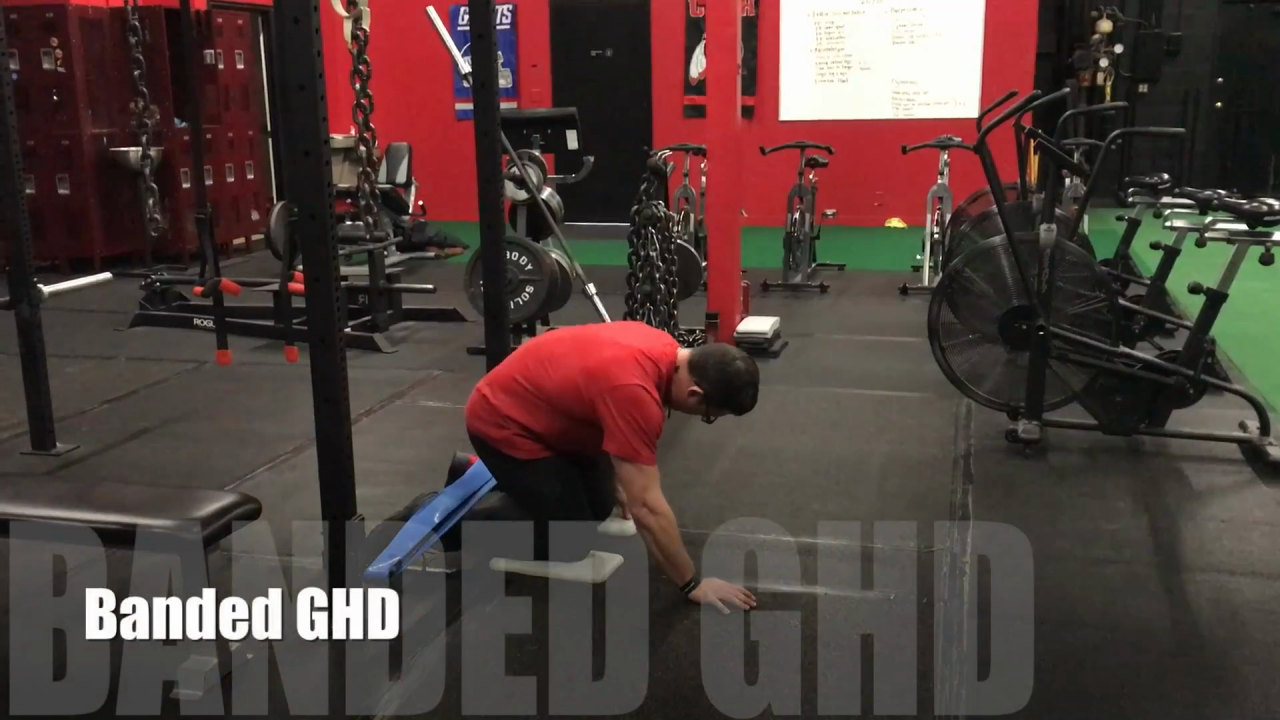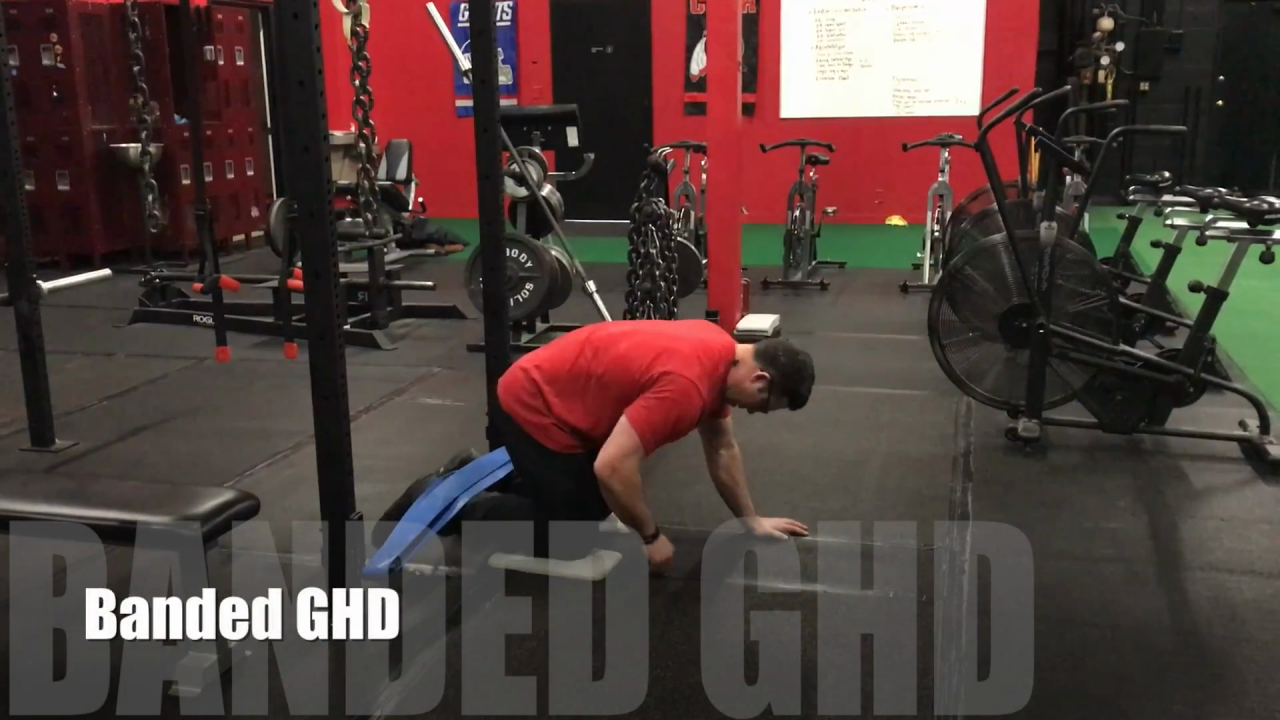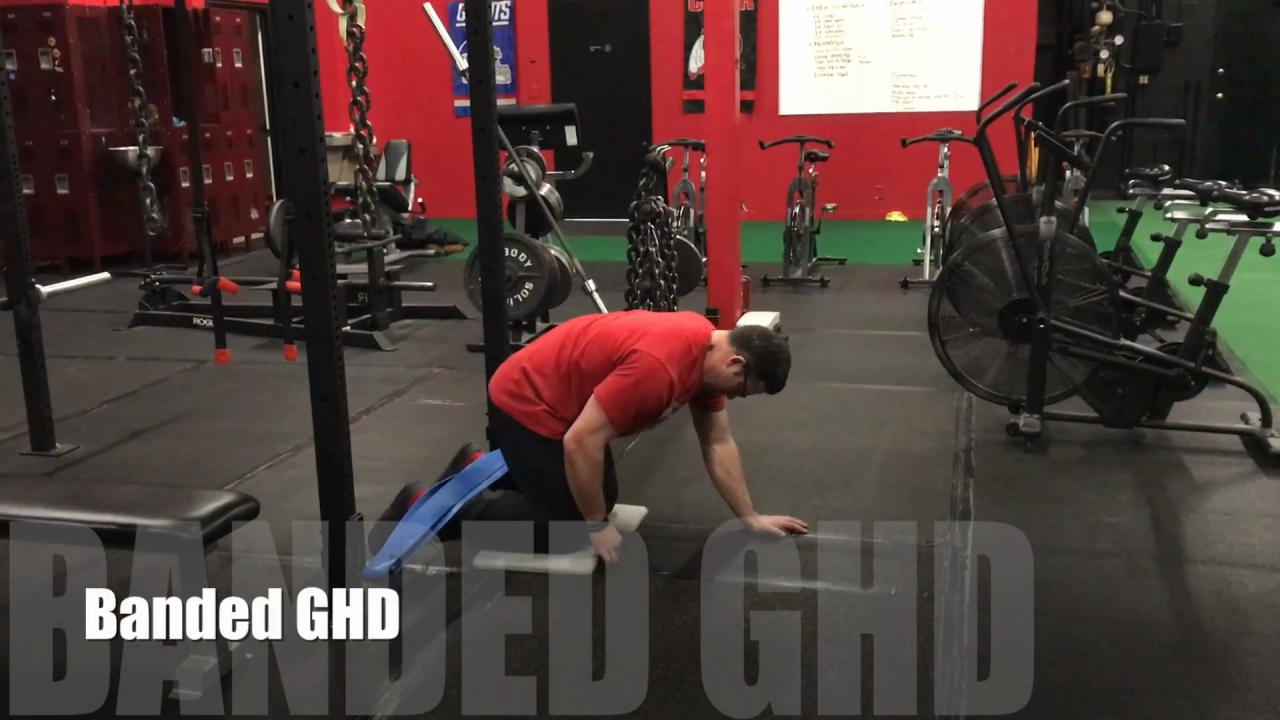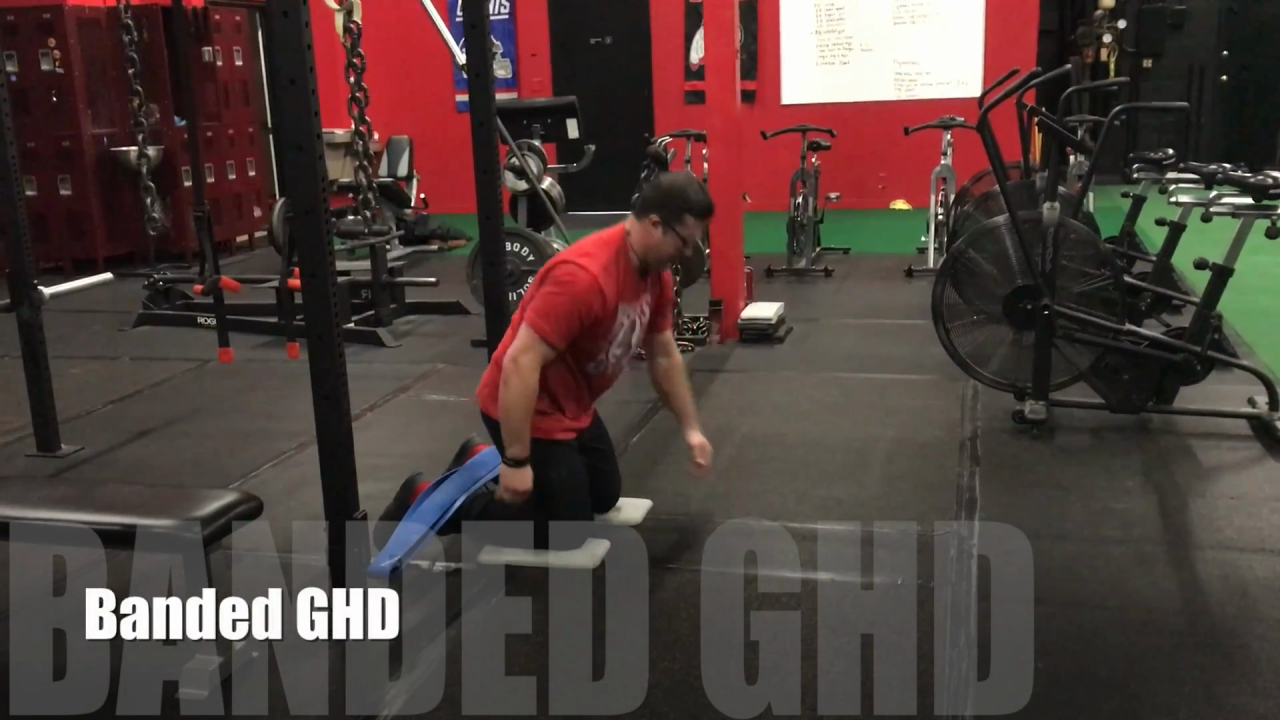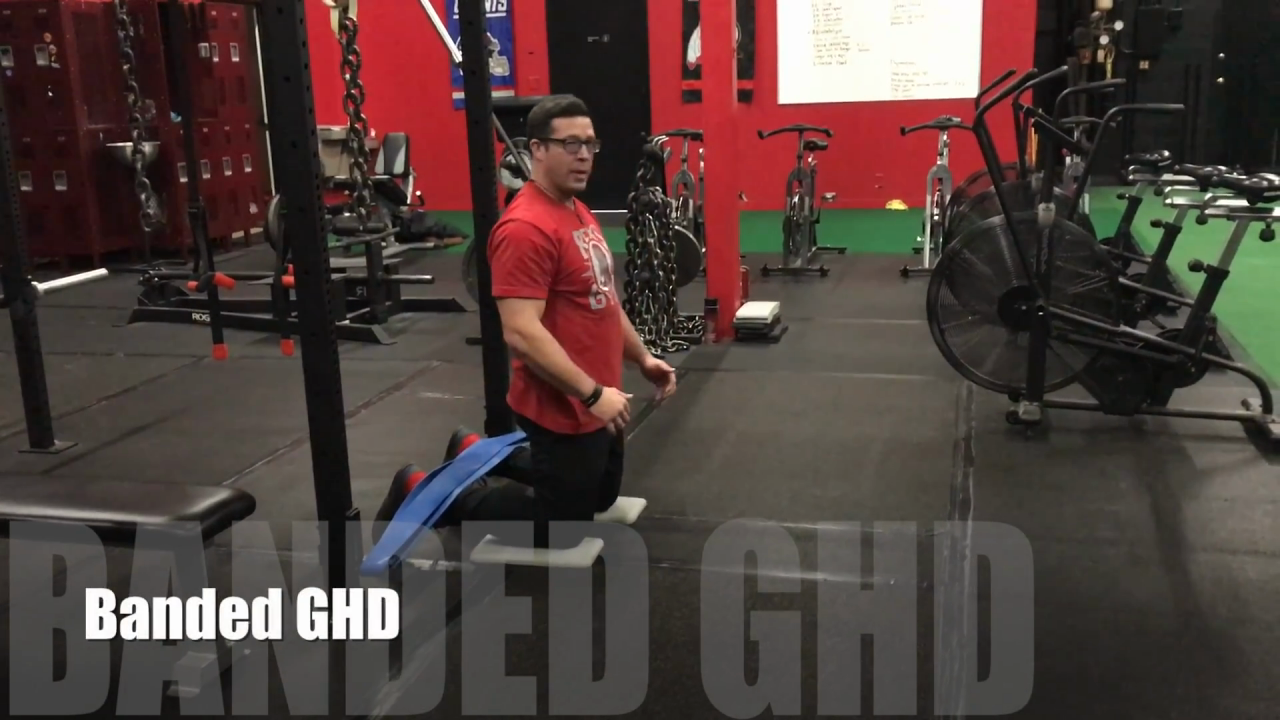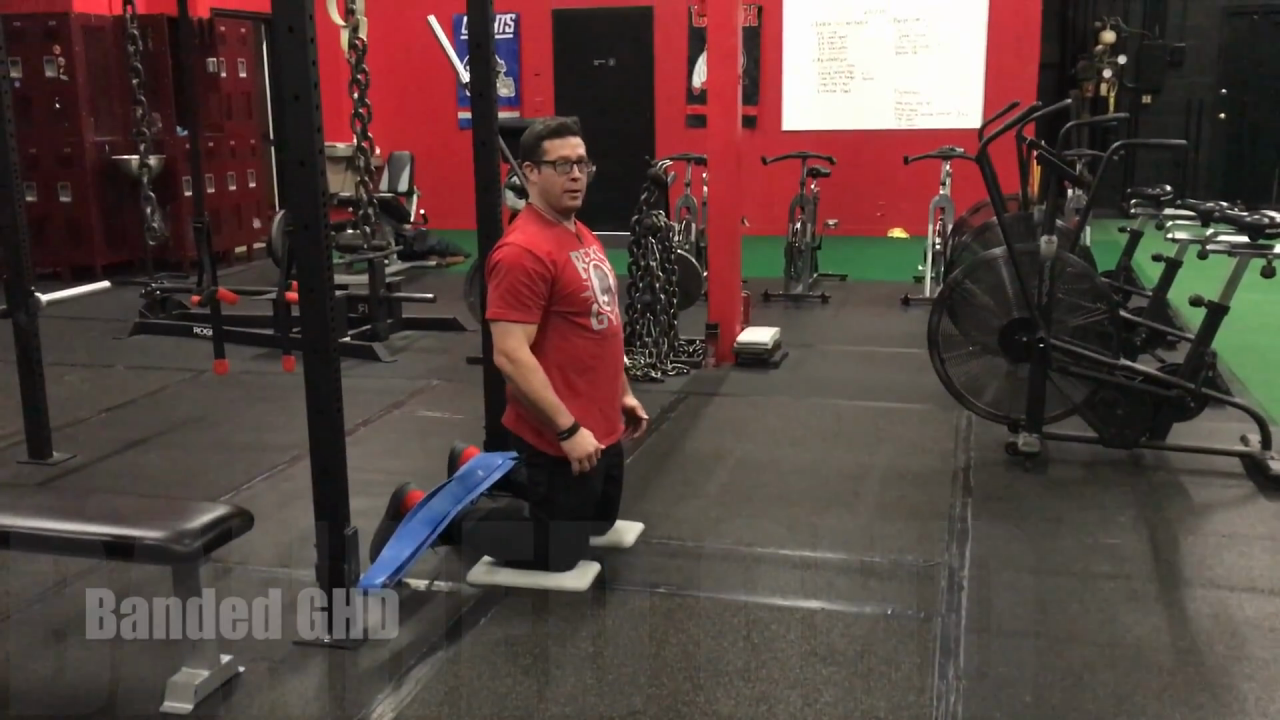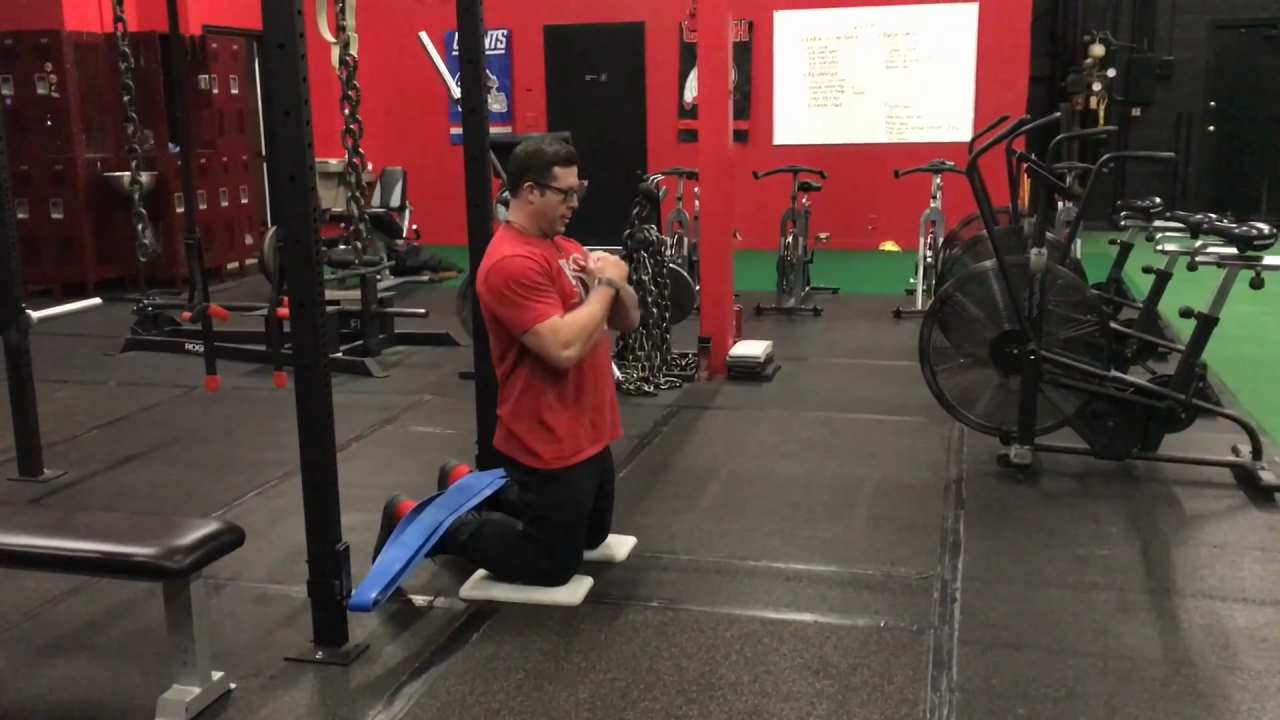
dt=0.7s
person 1, frame 1
left shoulder: (663, 350)
right shoulder: (634, 390)
right elbow: (646, 506)
left wrist: (617, 487)
right wrist: (693, 584)
left hip: (540, 411)
right hip: (503, 424)
left knee: (600, 508)
person 1, frame 2
left shoulder: (722, 356)
right shoulder: (686, 385)
left elbow: (722, 449)
right elbow: (612, 467)
left wrist: (751, 519)
right wrist: (650, 537)
left hip: (560, 397)
right hip: (533, 407)
left knee: (595, 508)
right ankle: (455, 507)
person 1, frame 3
left shoulder: (706, 346)
right shoulder: (661, 366)
left elbow: (718, 442)
right elbow: (583, 441)
left wrist: (748, 517)
right wrist: (596, 526)
left hip: (555, 397)
right hip: (530, 399)
left knee: (602, 500)
person 1, frame 4
left shoulder: (655, 271)
right shoulder: (584, 276)
left elbow: (664, 355)
right elbow: (520, 365)
left wrist: (690, 429)
right wrist: (516, 461)
left hip: (572, 408)
right hip: (534, 413)
left knee: (606, 498)
right ankle: (454, 505)
person 1, frame 5
left shoulder: (579, 214)
right shoulder: (525, 229)
right elbow: (521, 333)
left wrist: (643, 357)
right wrist: (592, 394)
left hip: (598, 400)
right hip: (562, 410)
left knee: (599, 497)
right knee: (562, 529)
person 1, frame 6
left shoulder: (582, 235)
right shoulder: (523, 252)
right elbow: (511, 356)
left wrist: (623, 393)
right wrist: (568, 431)
left hip: (600, 424)
right hip: (561, 433)
left knee: (597, 521)
right knee: (559, 552)
person 1, frame 7
left shoulder: (564, 247)
right shoulder: (511, 263)
left elbow: (627, 318)
right elbow: (564, 347)
left wrist: (602, 281)
right wrist: (605, 283)
left hip: (588, 435)
right hip: (548, 446)
left knee: (590, 535)
right knee: (551, 565)
